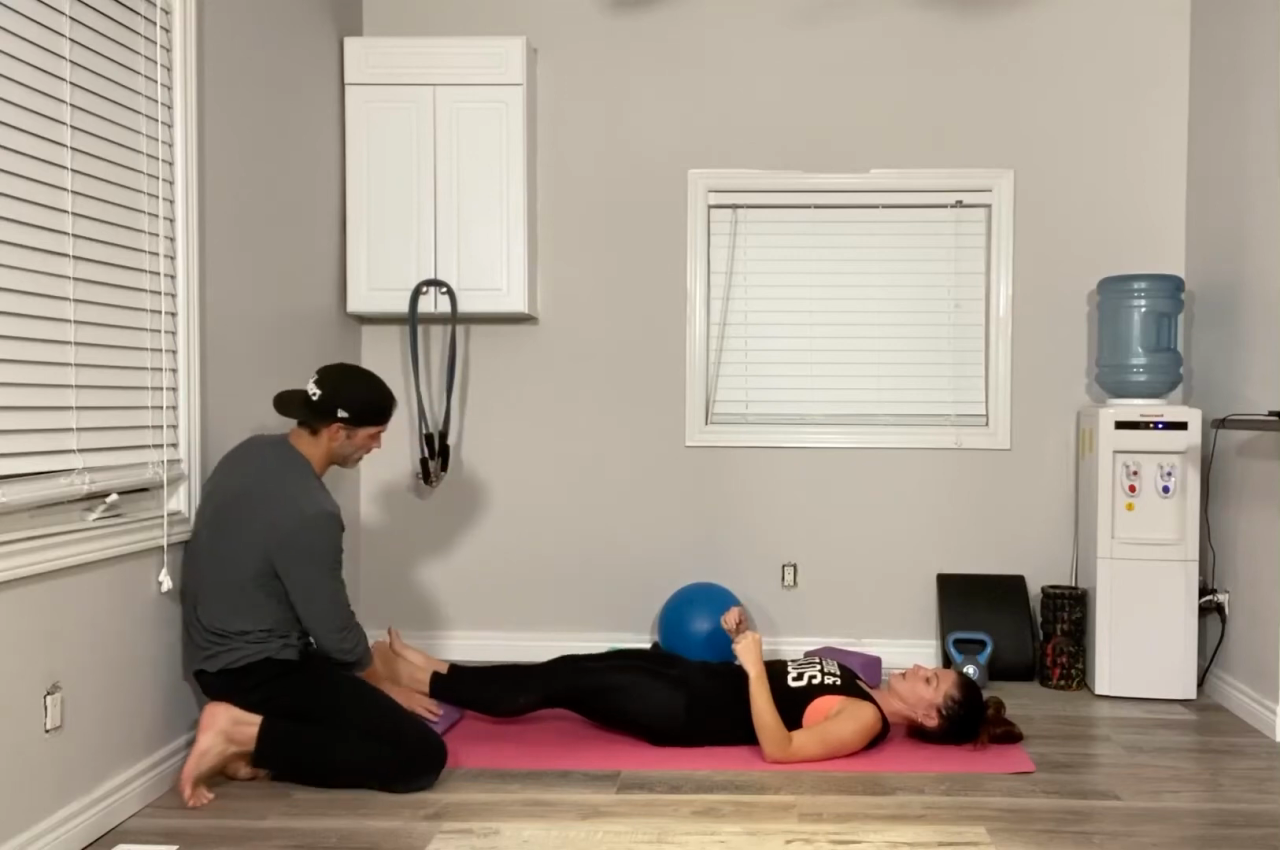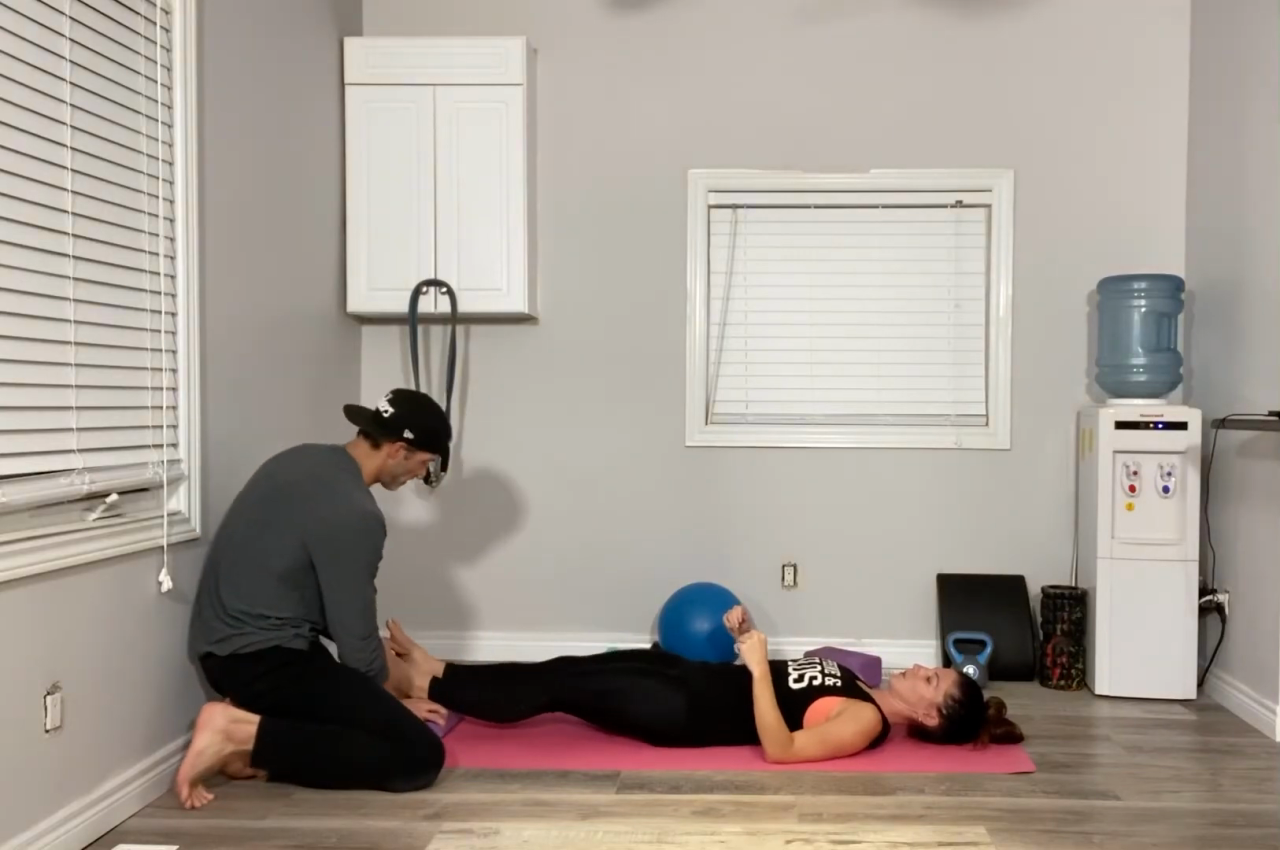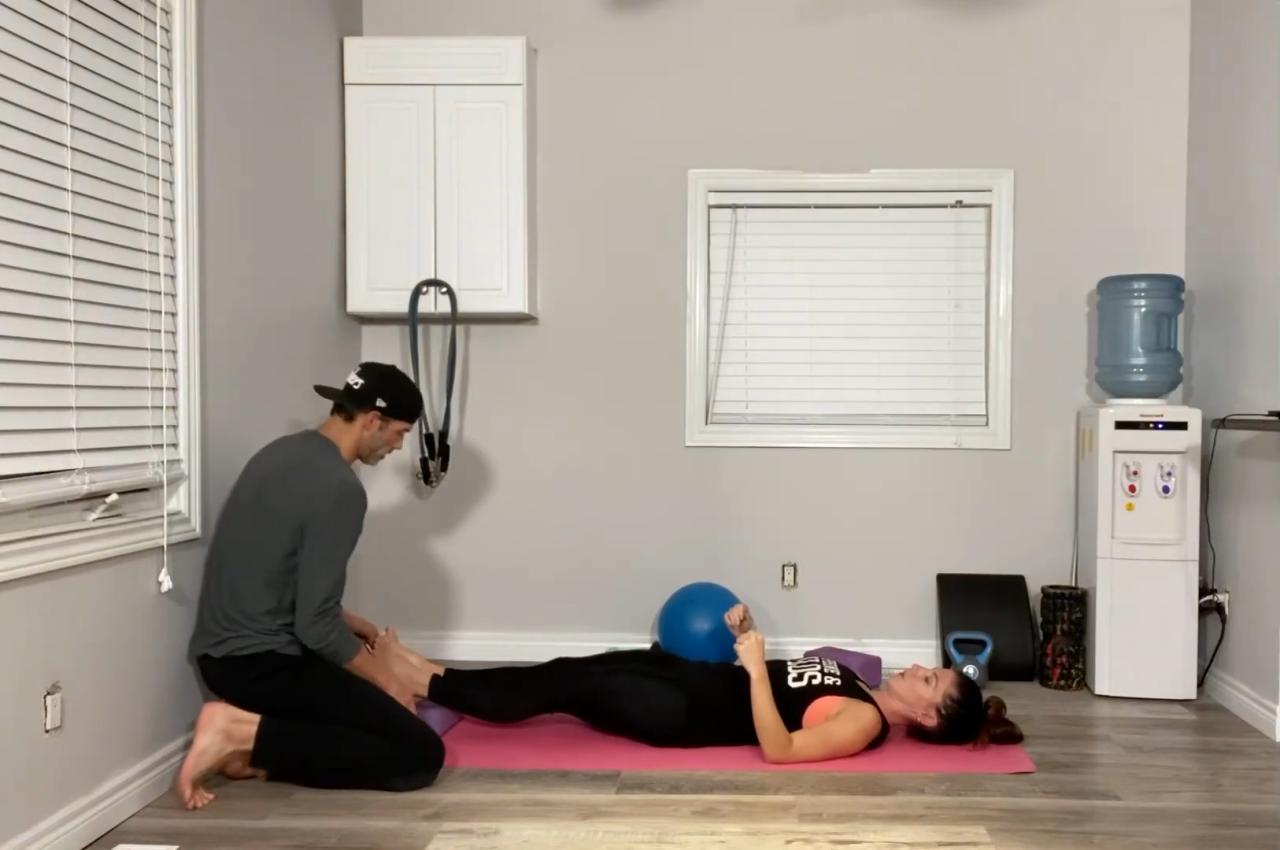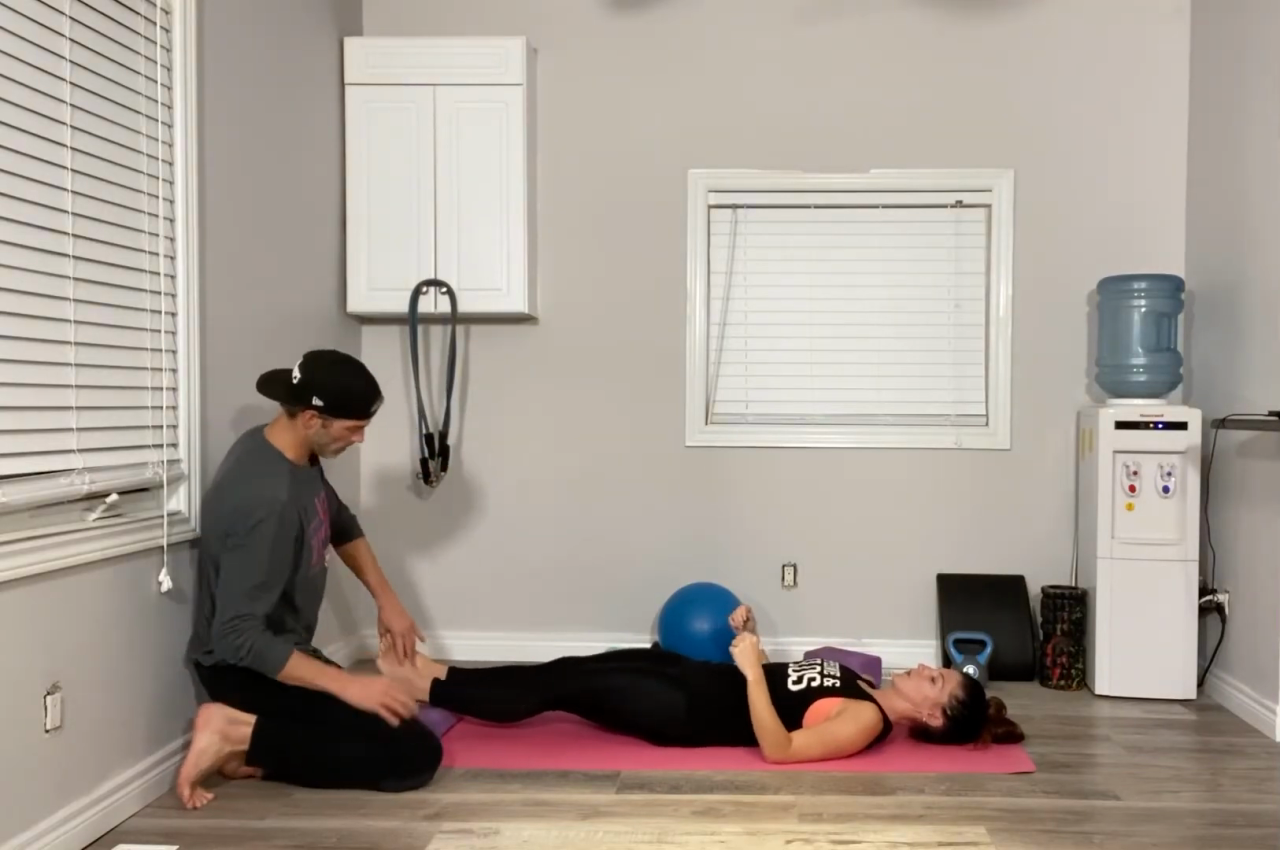
dt=1s
person 1, frame 1
left shoulder: (866, 721)
right shoulder: (858, 692)
left elbow: (778, 747)
left wrist: (752, 666)
right wrist: (744, 638)
left hip: (698, 713)
right hip: (704, 678)
left knee: (567, 686)
right knee: (571, 667)
left ankle: (424, 682)
right ankle: (437, 670)
person 1, frame 2
left shoulder: (866, 723)
right shoulder: (858, 688)
left elbow: (779, 747)
left wrist: (756, 664)
right wrist: (747, 639)
left hip: (699, 713)
right hip: (706, 678)
left knee: (571, 689)
right knee: (569, 668)
left ankle: (426, 692)
right ankle: (438, 671)
person 1, frame 3
left shoulder: (865, 723)
right shoulder: (861, 690)
left elbow: (777, 747)
left wrist: (753, 667)
right wrist: (748, 637)
left hip: (699, 714)
right hip: (705, 678)
left knee: (569, 692)
right knee: (570, 668)
left ankle: (427, 686)
right ankle: (437, 675)
person 1, frame 4
left shoulder: (866, 722)
right shoulder: (863, 689)
left elbow: (777, 747)
left wrist: (749, 668)
right wrist: (748, 639)
left hip: (698, 714)
right hip: (703, 678)
left knee: (569, 690)
right knee: (574, 668)
left ankle: (427, 690)
right ankle: (441, 675)
person 2, frame 1
left shoulder: (254, 452)
right shoulder: (308, 514)
right elbow: (335, 633)
right wrist: (384, 687)
left hip: (223, 655)
right hip: (257, 667)
left knee: (368, 717)
right knee: (421, 755)
left ankle: (252, 734)
right ankle: (245, 733)
person 2, frame 2
left shoulder: (306, 460)
right shoulder: (354, 514)
right elbow: (356, 643)
left wrist: (396, 673)
right wrist: (392, 700)
left hip: (225, 643)
right hip: (260, 656)
left knee: (365, 717)
right knee: (419, 756)
left ankle: (250, 719)
right ankle: (242, 735)
person 2, frame 3
left shoulder: (284, 452)
right shoulder: (338, 488)
right elbow: (316, 624)
left wrist: (355, 625)
right wrist: (384, 679)
left hip: (225, 651)
right hip: (261, 660)
left knee: (372, 723)
right knee: (420, 755)
left ankle: (248, 730)
right ankle: (244, 734)
person 2, frame 4
left shoulder: (289, 451)
right shoulder: (266, 498)
left elbow: (342, 524)
right elbow: (238, 637)
left wrist: (385, 599)
right wrist: (346, 685)
left hip: (271, 649)
right hip: (250, 667)
left knee: (371, 715)
right knee: (415, 755)
left ankle: (250, 741)
right ankle: (241, 733)
